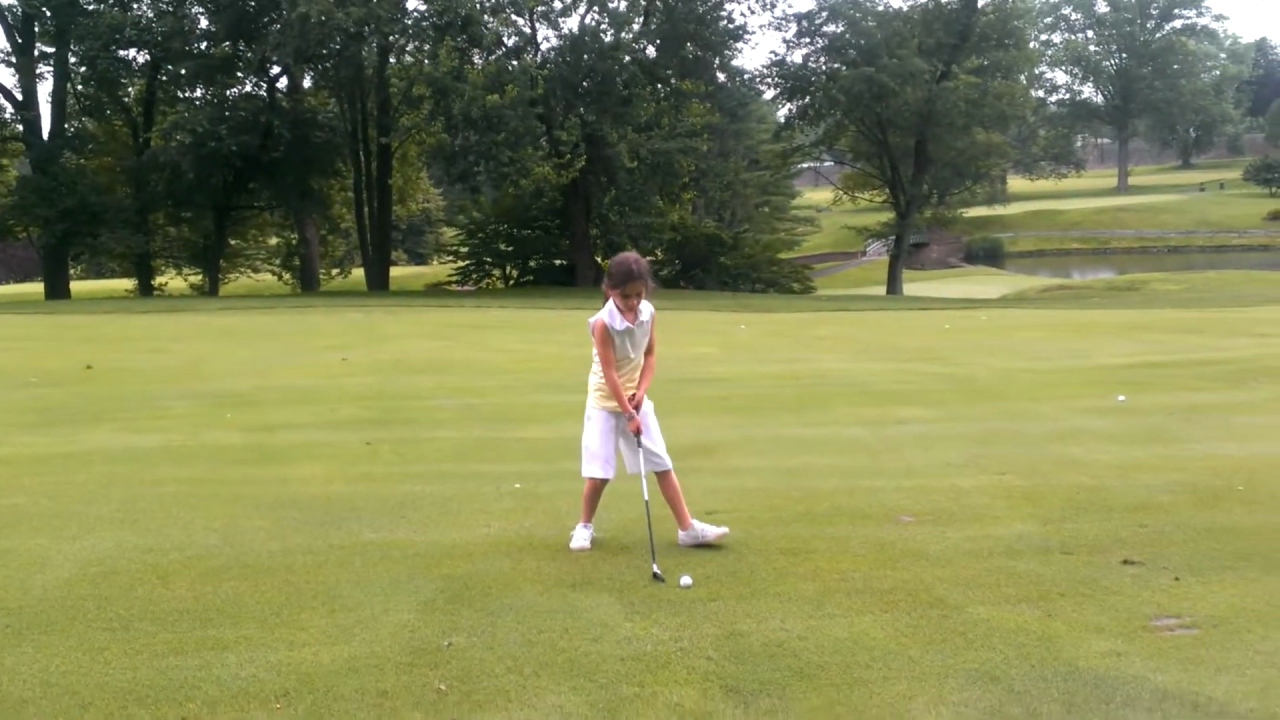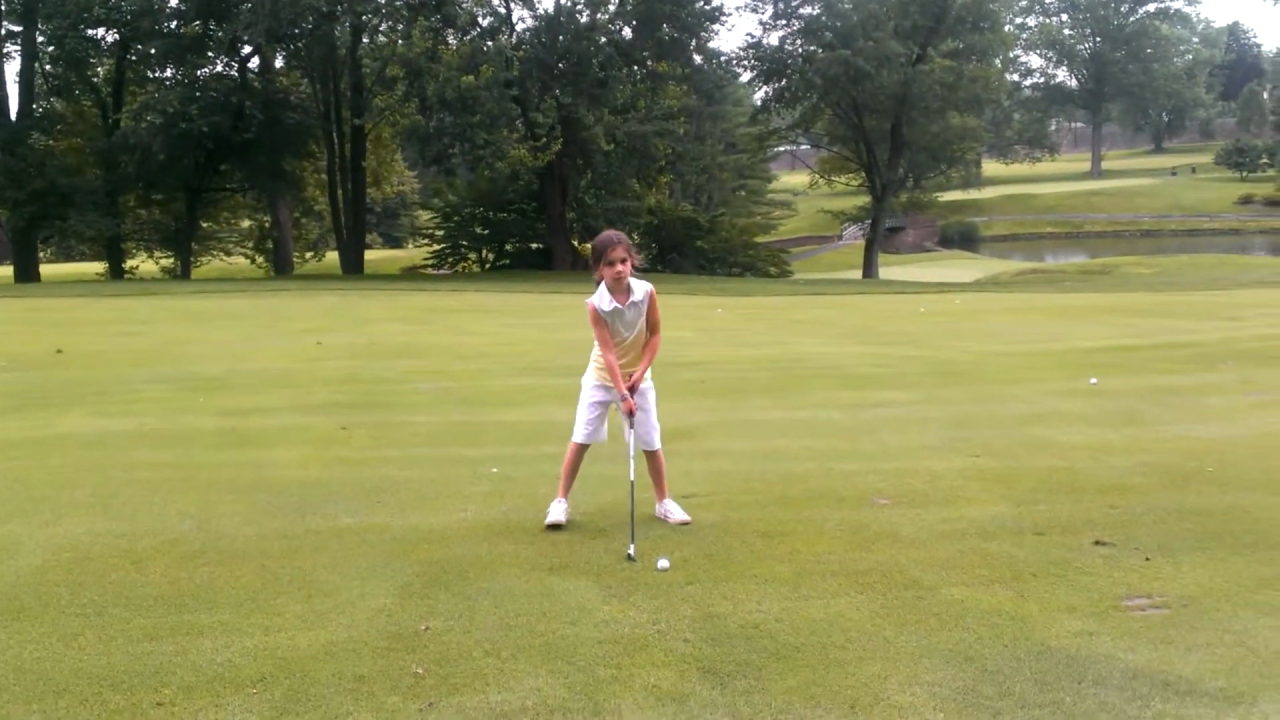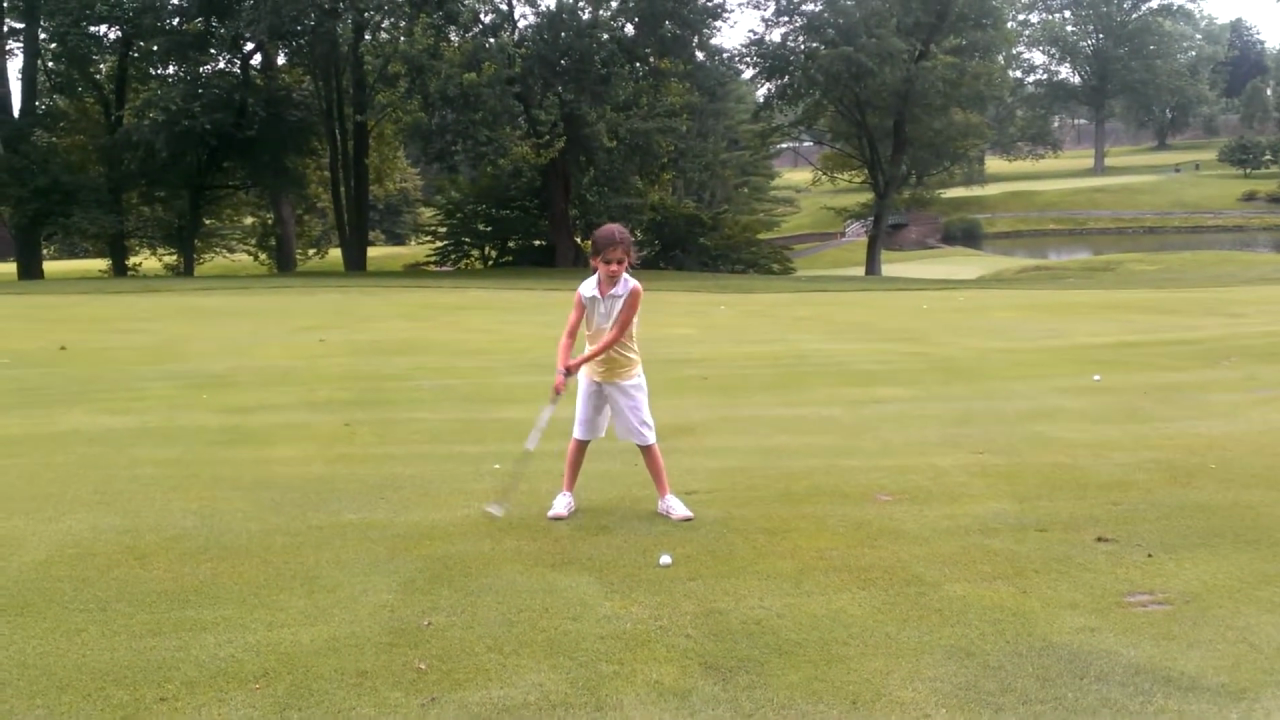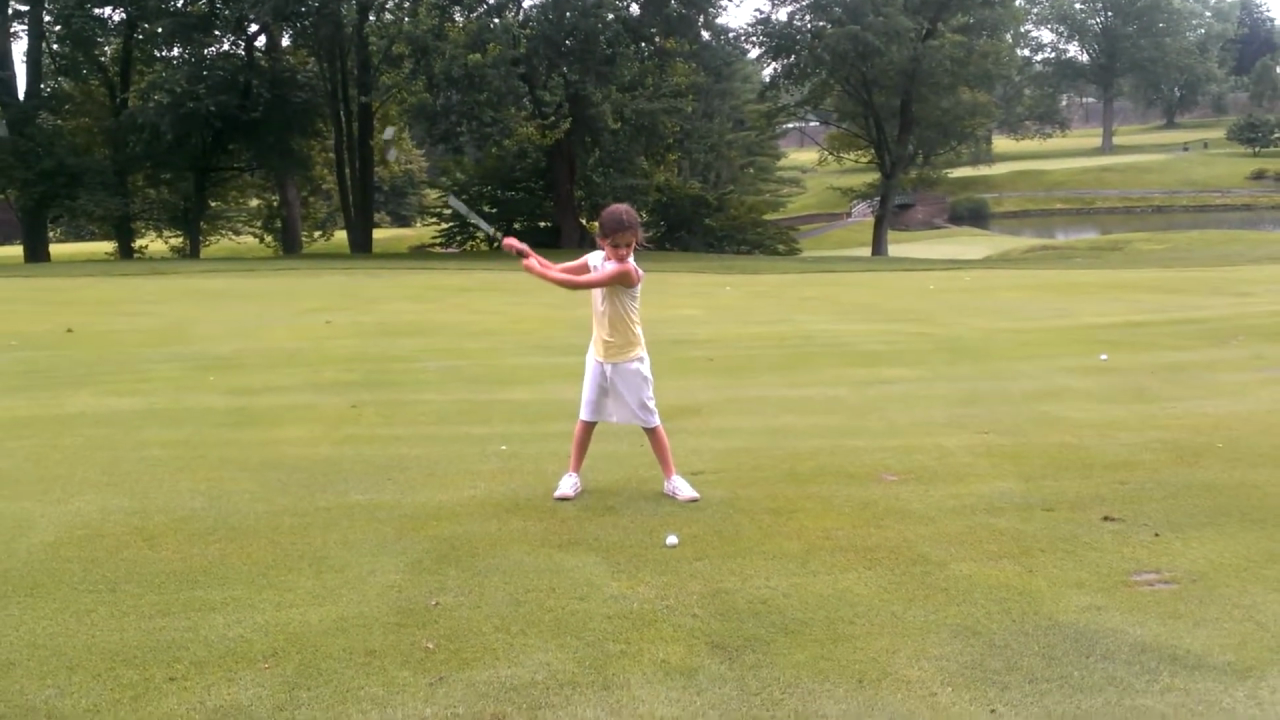
dt=0.4s
person 1, frame 1
left shoulder: (648, 313)
right shoulder: (602, 323)
left elbow: (649, 355)
right elbow: (609, 372)
left wrist: (640, 392)
right wrist: (628, 413)
left hip: (636, 400)
right hip: (606, 403)
left knee: (662, 464)
right knee: (599, 473)
left ankle: (688, 527)
right ankle: (584, 526)
person 1, frame 2
left shoulder: (646, 292)
right shoulder: (595, 305)
left elbow: (654, 335)
right elbow: (608, 351)
left wrist: (640, 373)
right wrist: (622, 393)
left hip: (637, 378)
right hip: (601, 378)
left knee: (651, 443)
right knee: (580, 439)
left ankle: (664, 502)
right ankle: (560, 501)
person 1, frame 3
left shoulder: (632, 290)
right shoulder: (585, 291)
left elbow: (615, 335)
right elbow: (569, 334)
left wrist: (579, 360)
right wrist: (561, 368)
left hip: (626, 375)
right hip: (592, 374)
left knee: (645, 437)
right knee: (580, 435)
left ankle: (665, 498)
right ankle: (566, 494)
person 1, frame 4
left shoulder: (627, 271)
right shoulder: (595, 259)
left elbow: (576, 283)
right elbow: (558, 270)
left wrist: (536, 269)
right wrist: (529, 253)
left hip: (628, 357)
right hip: (599, 354)
left knee: (649, 419)
right knee: (587, 416)
left ankle: (671, 478)
right ankle: (572, 475)
